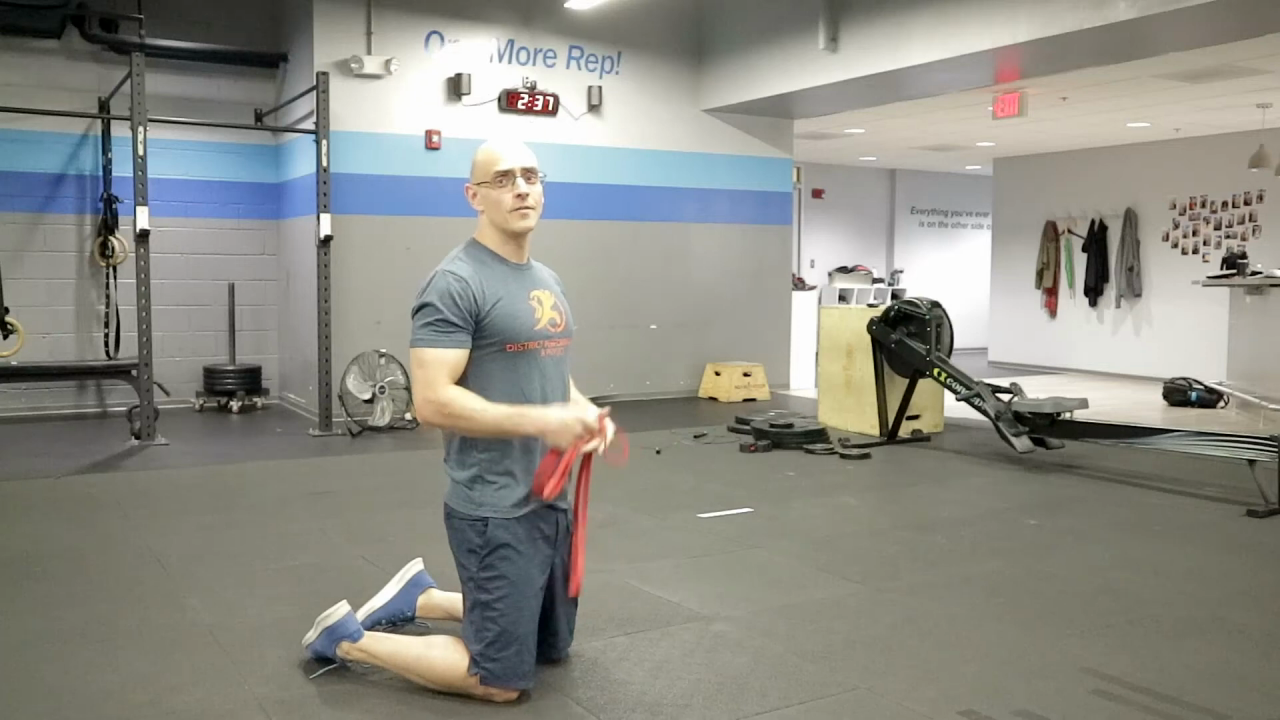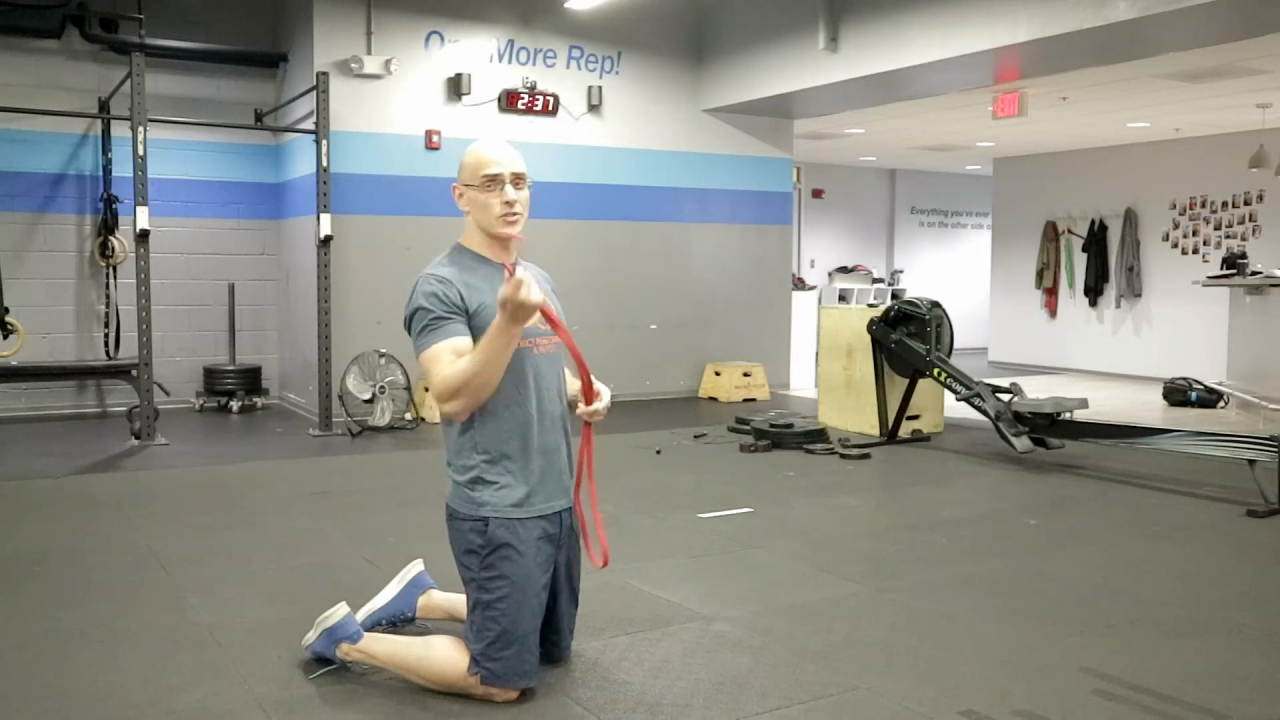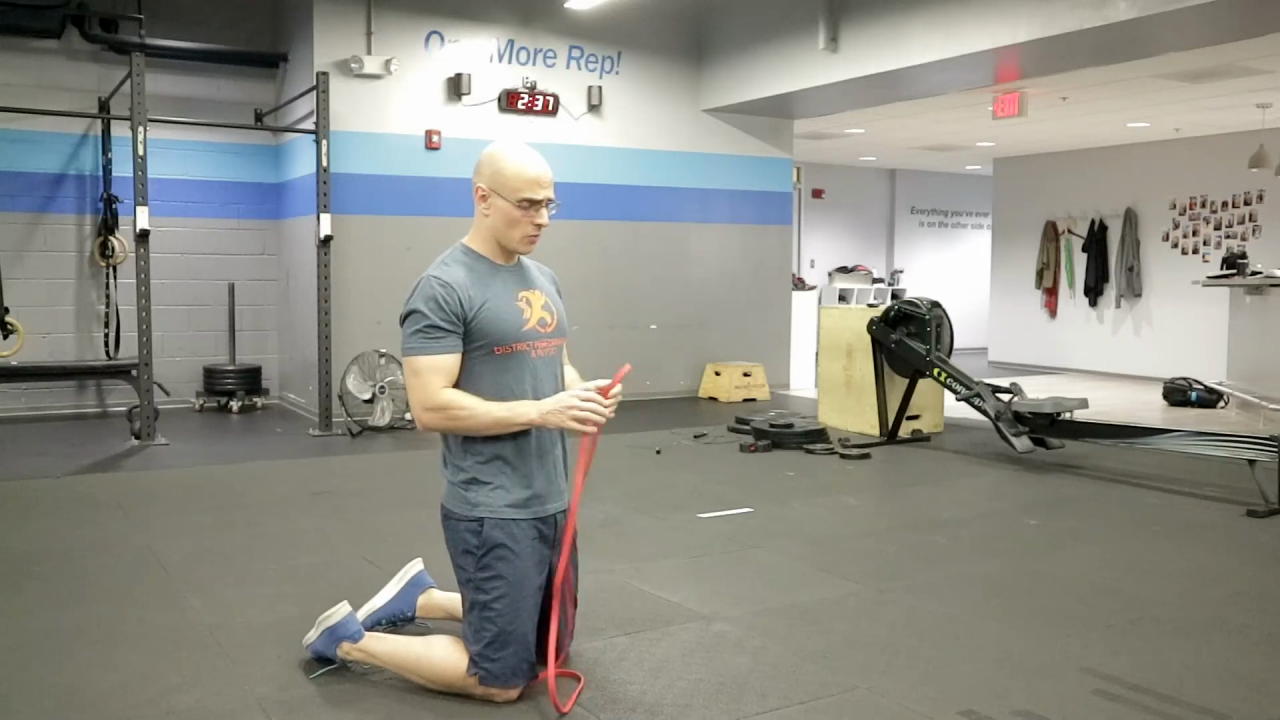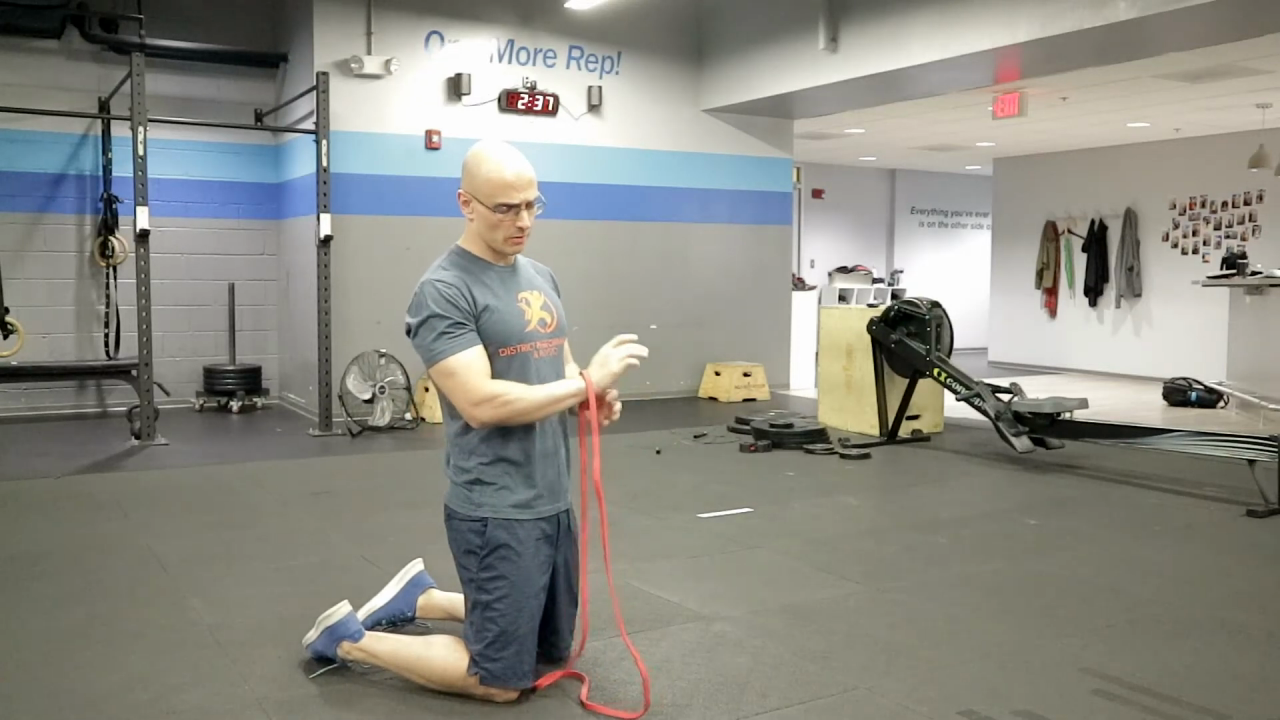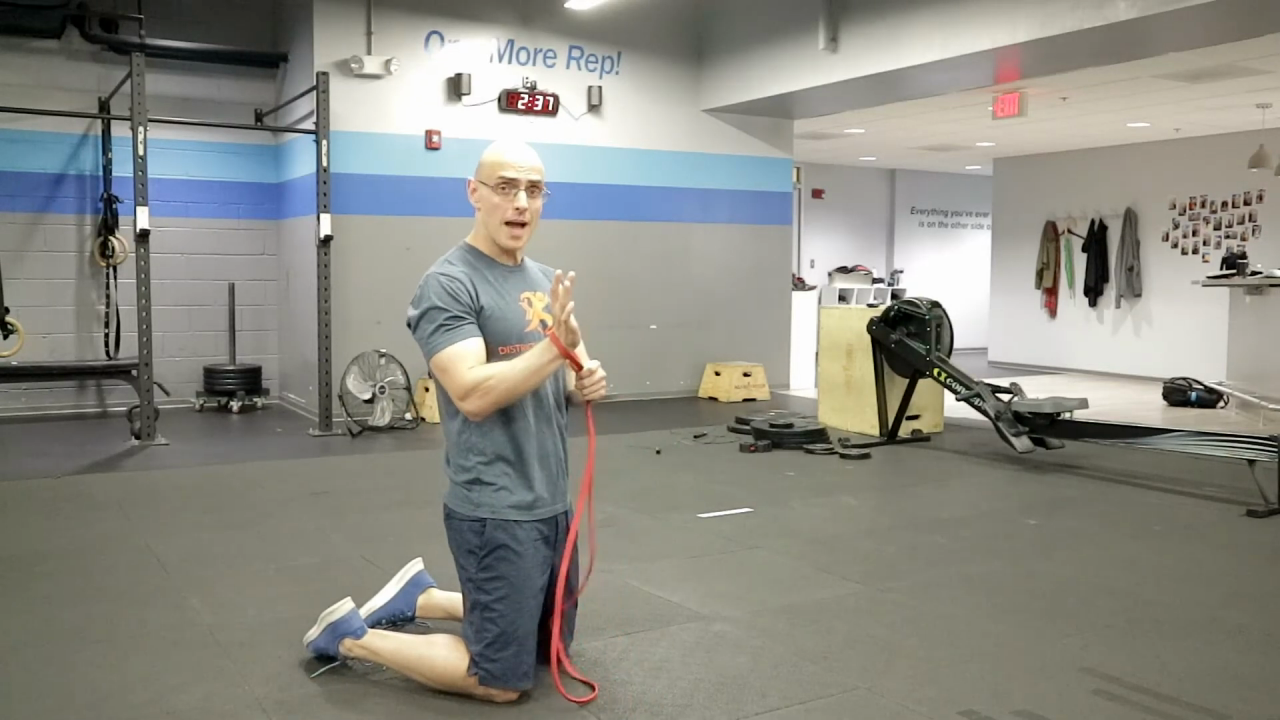
dt=1s
person 1, frame 1
left shoulder: (547, 280)
right shoulder: (455, 283)
right elbow: (433, 400)
left wrist: (583, 410)
right wrist: (538, 422)
left hip: (550, 500)
right hip: (495, 509)
left knee: (550, 648)
right knee: (501, 679)
left ankle: (421, 596)
right ankle: (349, 638)
person 1, frame 2
left shoulder: (537, 278)
right shoulder: (443, 285)
right elbow: (452, 398)
left wrist: (581, 391)
right wrist: (508, 319)
left hip: (555, 500)
right hip: (496, 509)
left knee: (551, 648)
right knee: (503, 678)
left ankle: (423, 598)
right ankle: (350, 640)
person 1, frame 3
left shoulder: (543, 279)
right shoulder: (444, 288)
right elbow: (431, 407)
left wrist: (584, 392)
right wrist: (539, 412)
left hip: (549, 501)
right hip: (491, 511)
left knee: (548, 650)
right knee: (502, 678)
left ankle: (421, 597)
right ankle: (351, 639)
person 1, frame 4
left shoulder: (541, 277)
right shoulder: (444, 291)
right elbow: (482, 403)
left wrist: (594, 392)
right wrist: (586, 383)
left hip: (553, 501)
right hip: (496, 511)
left knee: (552, 649)
right knee: (503, 680)
left ankle: (423, 598)
right ankle: (351, 639)
person 1, frame 5
left shoulder: (547, 279)
right shoulder: (448, 285)
left elbow: (560, 375)
right elbow: (473, 394)
left wrist: (585, 379)
right wrist: (556, 346)
left hip: (551, 501)
right hip: (495, 510)
left knee: (547, 649)
right knee: (502, 679)
left ankle: (420, 597)
right ankle: (351, 636)
